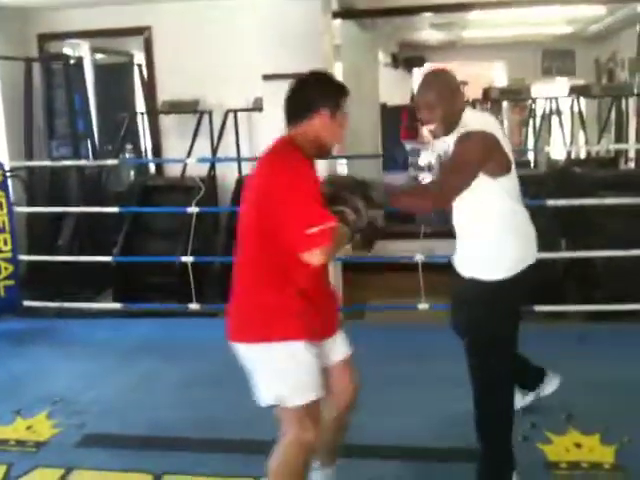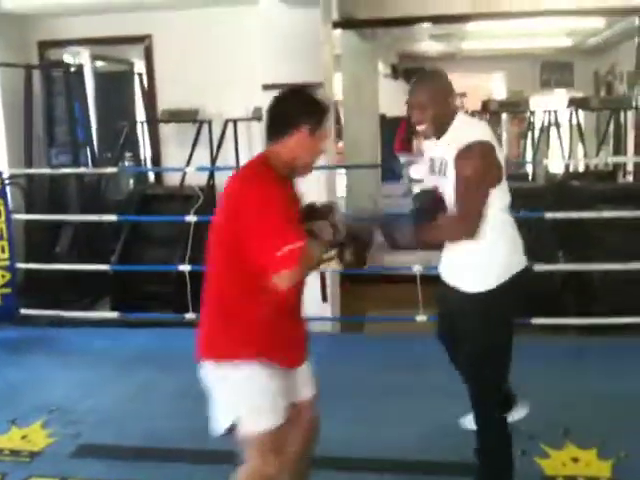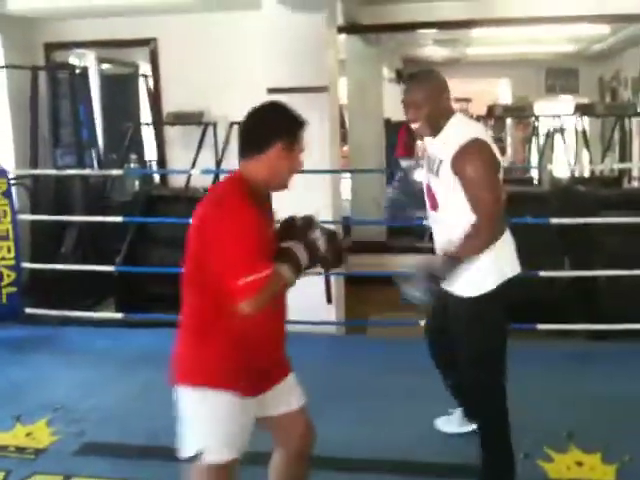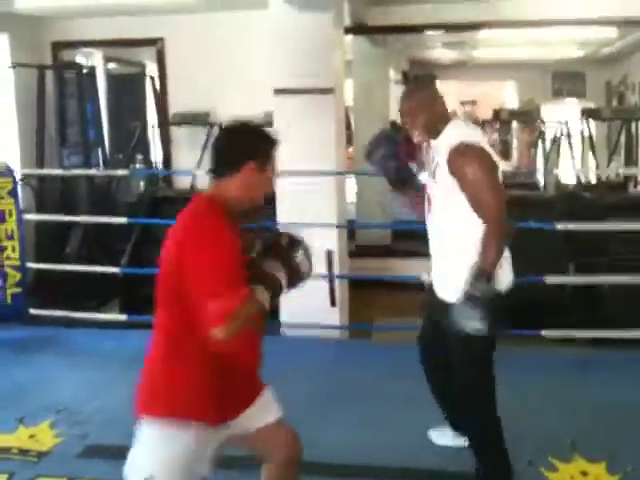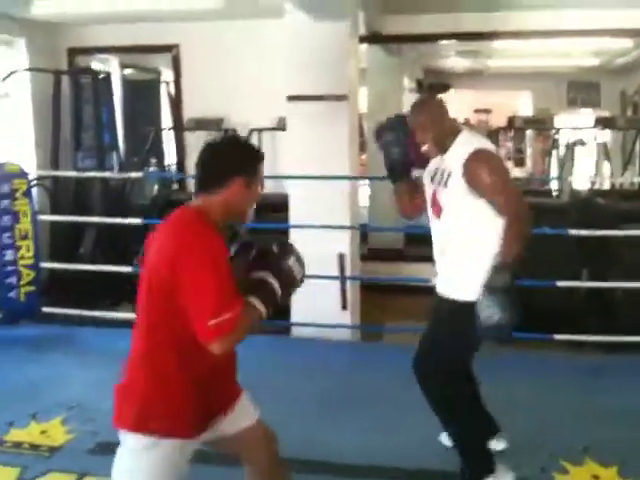
dt=0.1s
person 1, frame 1
left shoulder: (476, 137)
right shoulder: (459, 132)
left elbow: (436, 198)
left hip: (502, 265)
right hip: (475, 259)
left knee: (486, 361)
right knee: (470, 328)
right ankle: (534, 380)
person 1, frame 2
left shoulder: (472, 148)
right shoulder: (441, 139)
left elbow: (466, 225)
left hip: (489, 274)
right hip: (461, 269)
left knee: (483, 372)
right knee: (451, 336)
right ankle: (504, 405)
person 1, frame 3
left shoulder: (469, 147)
right shoulder: (438, 142)
left elbow: (491, 223)
left wrist: (443, 265)
left hip: (482, 280)
right hip: (457, 274)
left knee: (481, 372)
right knee: (440, 341)
right ankle: (472, 412)
person 1, frame 4
left shoulder: (464, 150)
right shoulder: (439, 146)
left elbow: (497, 223)
right elbow: (439, 205)
left wrist: (480, 285)
left hip: (474, 284)
right hip: (450, 281)
left knee: (470, 378)
right knee: (433, 352)
right ankle: (465, 426)
person 1, frame 5
left shoulder: (477, 159)
right shoulder: (441, 161)
left elbow: (517, 216)
right elbow: (410, 204)
left wrist: (500, 276)
left hip: (472, 291)
right hip: (453, 286)
left knee: (431, 369)
right knee: (448, 366)
right ankle: (482, 434)
person 2, frame 1
left shoulder: (292, 162)
right shoulder: (288, 167)
right elbow: (318, 251)
left wrist: (340, 213)
right wrist: (347, 215)
left hip: (307, 309)
right hip: (272, 321)
left knee: (343, 389)
right knee: (304, 431)
person 2, frame 2
left shoulder: (272, 182)
right shoulder: (259, 188)
right elbow: (286, 274)
left wrist: (316, 235)
right wrist: (323, 237)
left hip: (278, 334)
right hip: (239, 348)
left knee: (304, 429)
person 2, frame 3
left shoulder: (249, 200)
right shoulder: (229, 208)
right elbow: (252, 299)
left wrist: (290, 244)
right wrist: (296, 254)
left hip: (261, 361)
right hip: (215, 371)
left knee: (298, 437)
person 2, frame 4
left shoulder: (219, 219)
right shoulder: (205, 230)
right elbow: (224, 326)
left wrist: (263, 265)
right wrist: (275, 277)
right hip: (180, 398)
left knee: (286, 450)
person 2, frame 5
left shoulder: (182, 226)
right shoulder: (199, 243)
right elbow: (222, 338)
left wrist: (246, 272)
right wrist: (268, 287)
right hip: (161, 407)
left knee: (264, 450)
